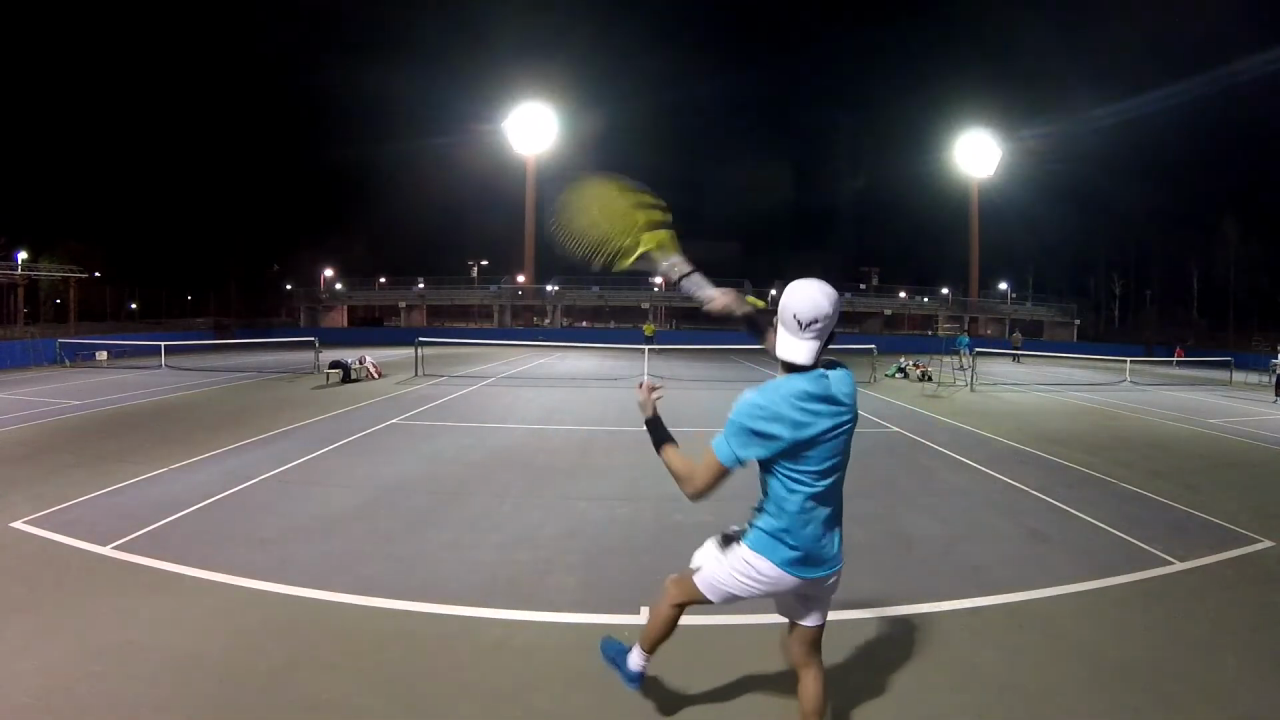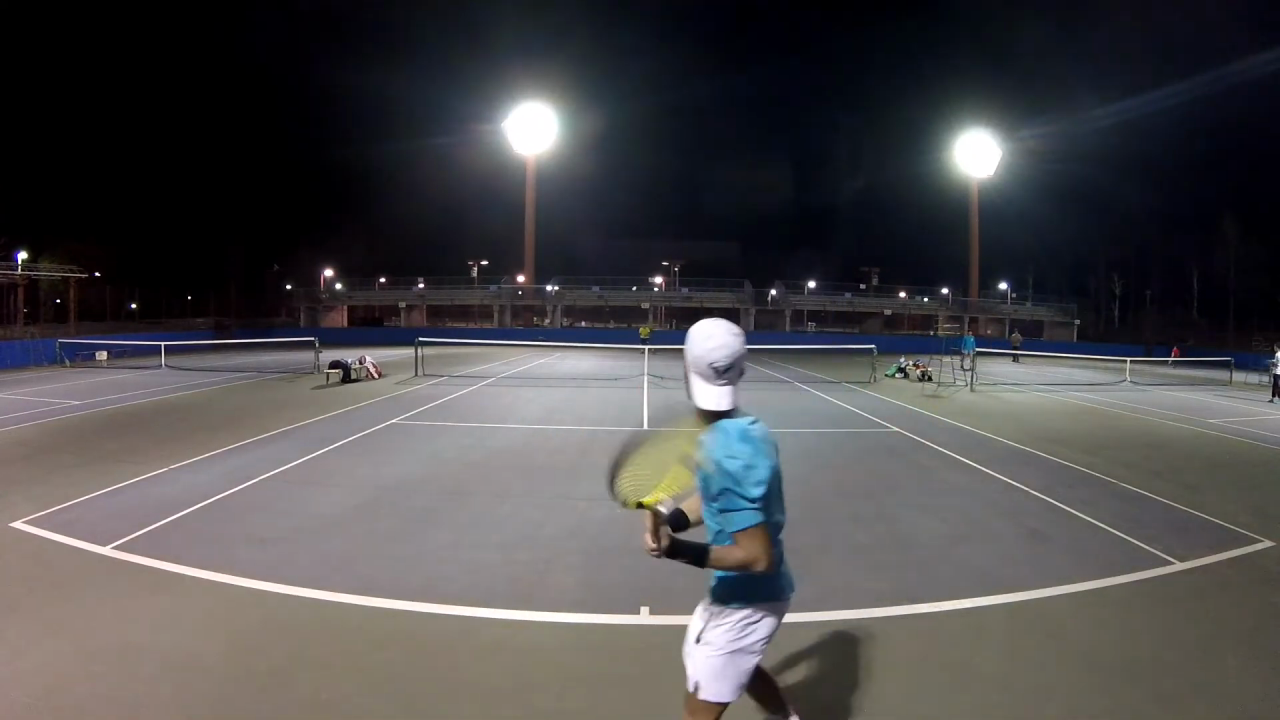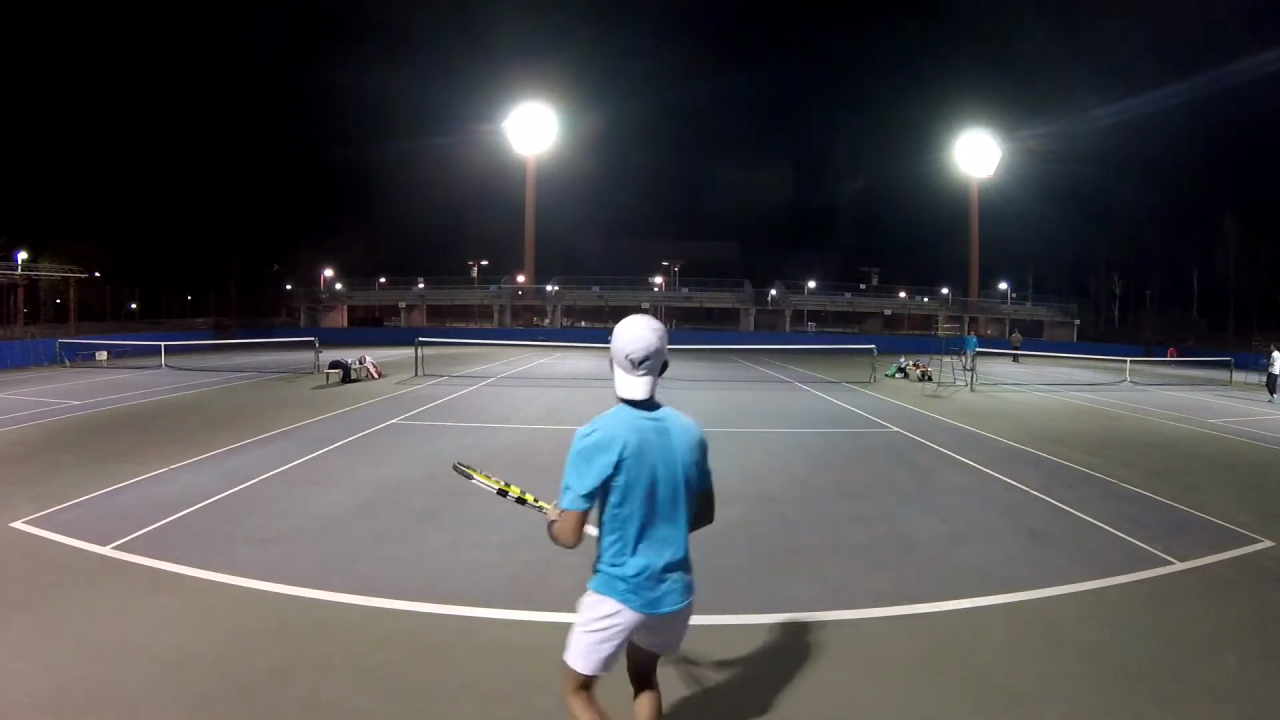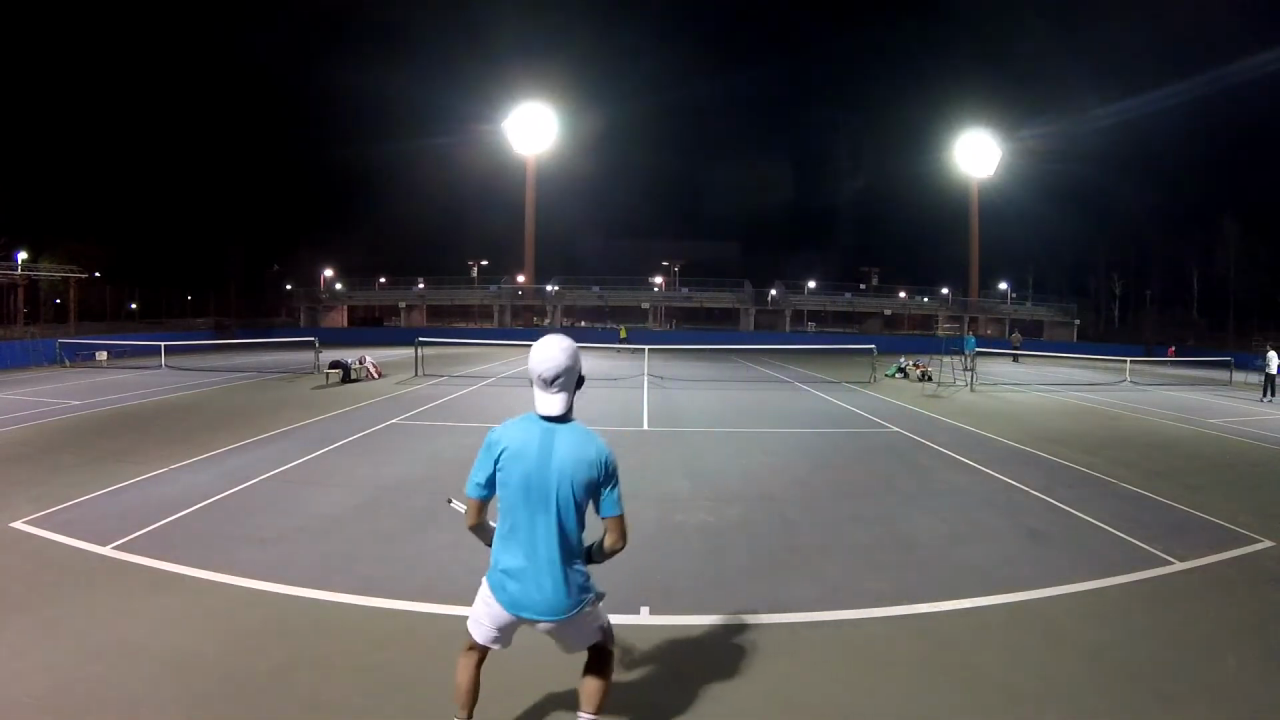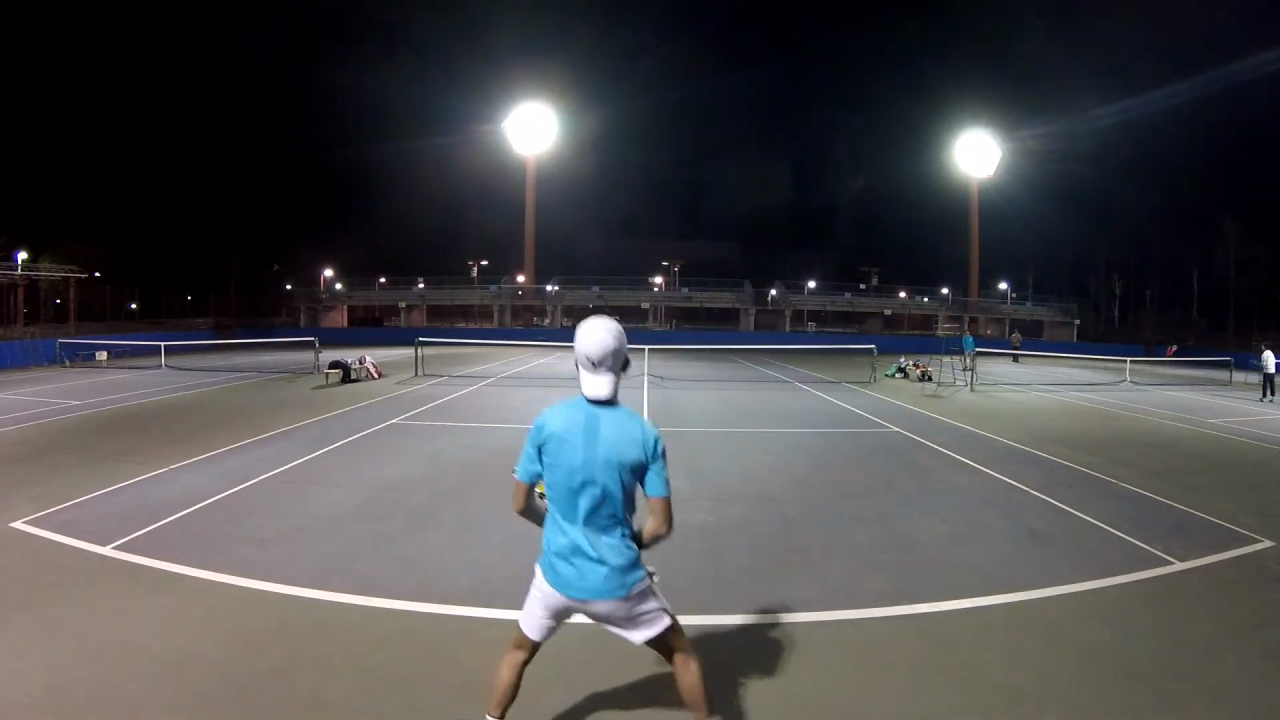
dt=0.4s
person 1, frame 1
left shoulder: (762, 407)
right shoulder: (841, 382)
left elbow: (696, 485)
left wrist: (653, 423)
right wrist: (755, 319)
left hip: (769, 555)
right hip: (823, 560)
left knee: (676, 591)
right knee: (807, 662)
left ankle: (636, 662)
person 1, frame 2
left shoulder: (726, 453)
right shoulder: (743, 425)
left elbow: (755, 558)
left wrist: (677, 549)
right wrist: (667, 520)
left hip: (743, 602)
right hip: (767, 592)
right knee: (743, 670)
person 1, frame 3
left shoulder: (595, 437)
right shoulder: (690, 432)
left elbow: (569, 536)
right elbow: (705, 514)
left wrist: (553, 523)
left hip: (618, 593)
right hip: (674, 592)
right knee: (644, 679)
person 1, frame 4
left shoulder: (500, 438)
right shoulder: (596, 451)
left elbow: (473, 520)
right elbow: (616, 540)
left hip: (506, 586)
right hip: (566, 595)
left knee: (472, 654)
right knee: (602, 650)
person 1, frame 5
left shoulder: (547, 423)
right shoulder: (644, 435)
left elbow: (521, 504)
right elbow: (661, 525)
left hip: (559, 574)
right hip: (618, 582)
left knee: (520, 649)
right knee: (683, 653)
